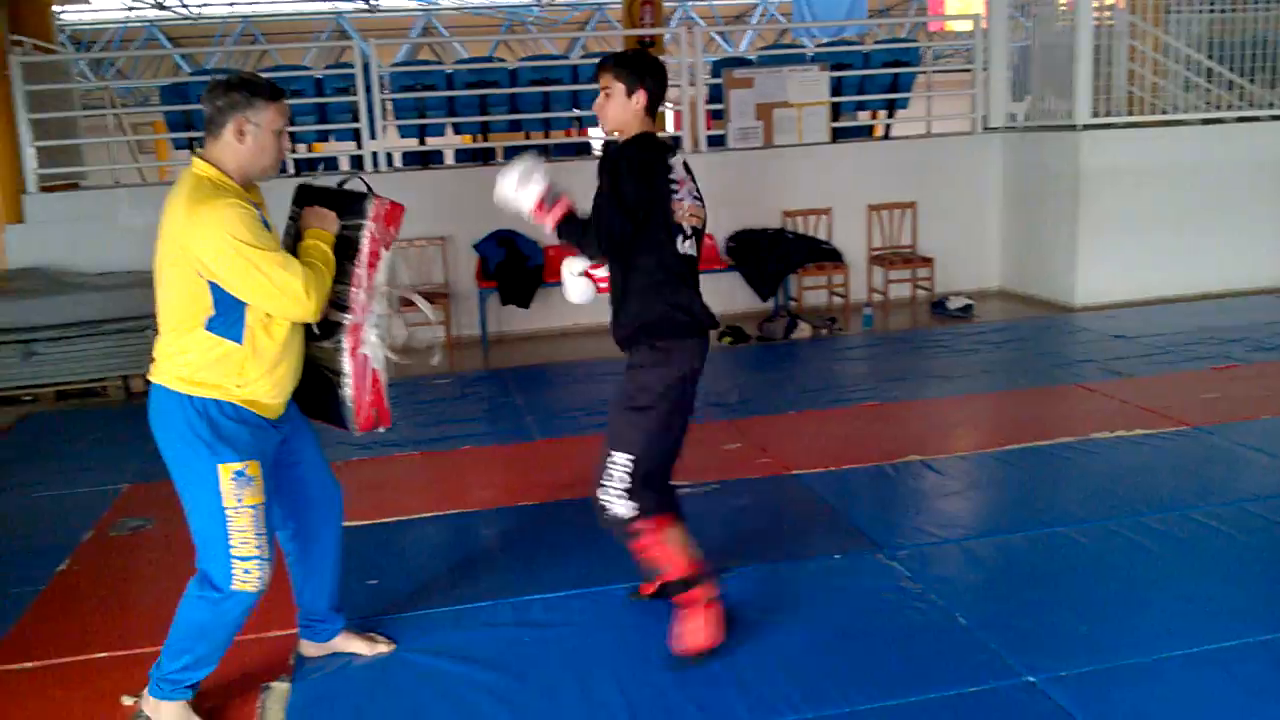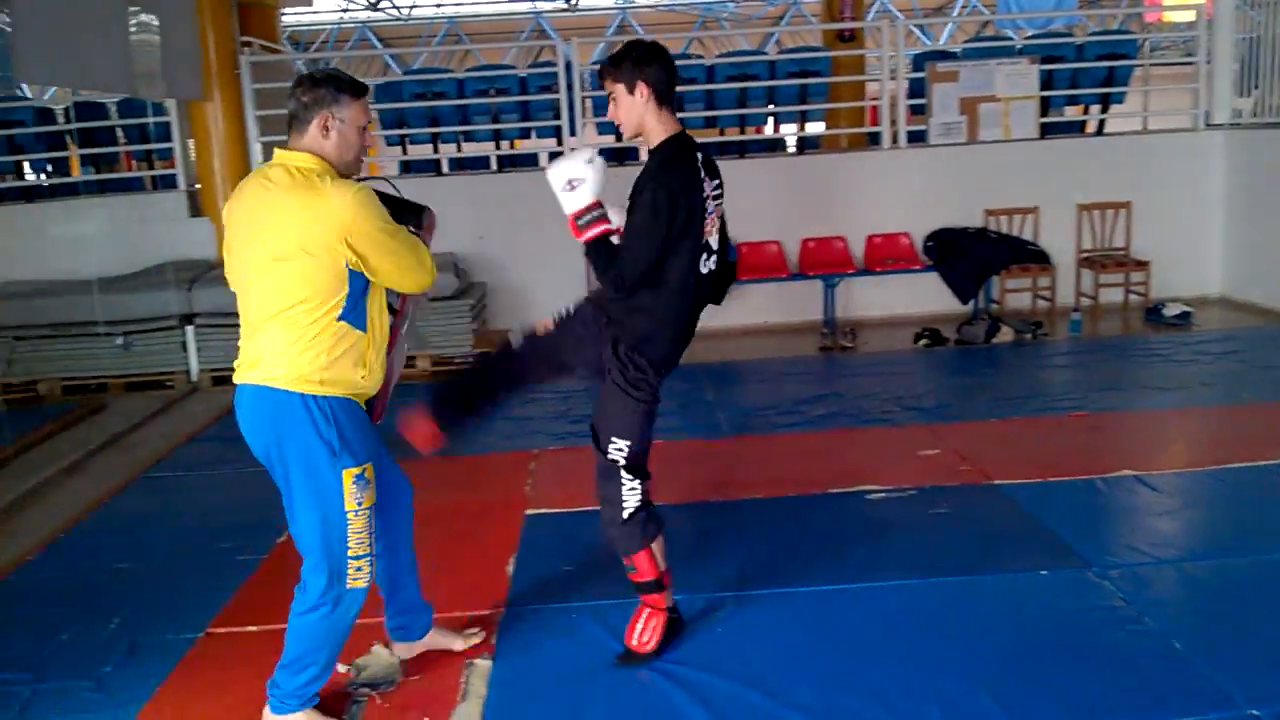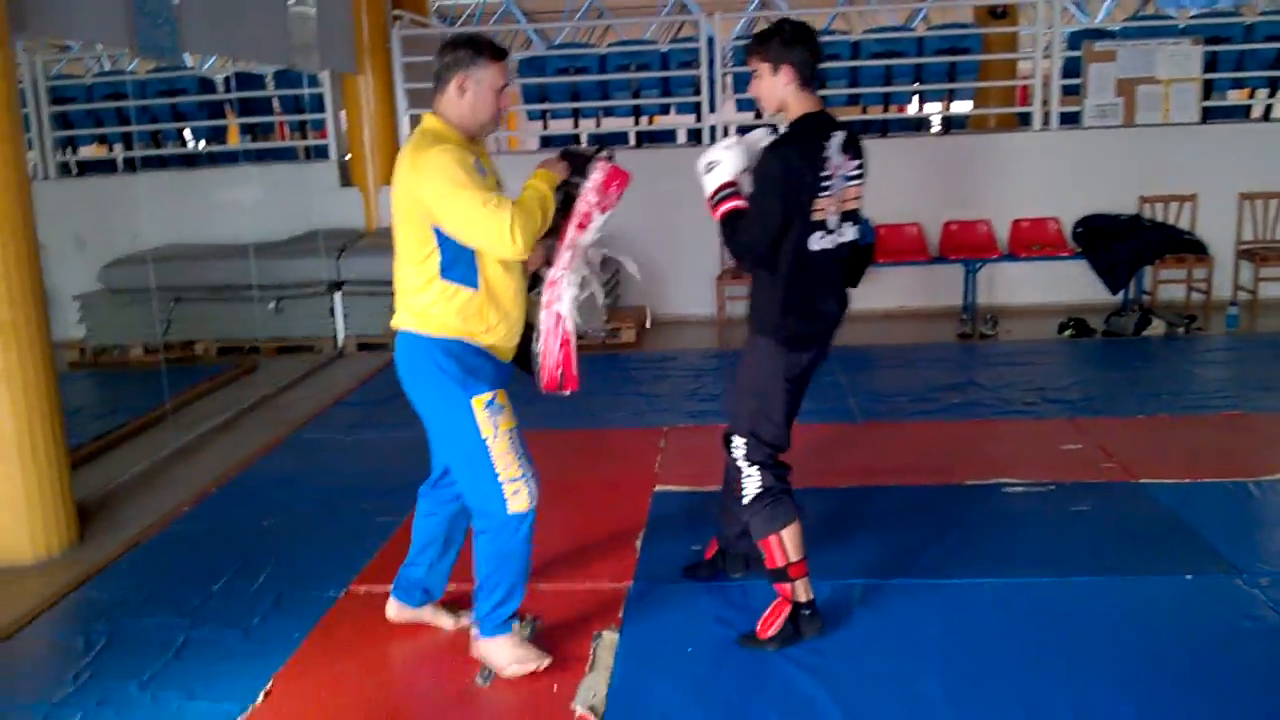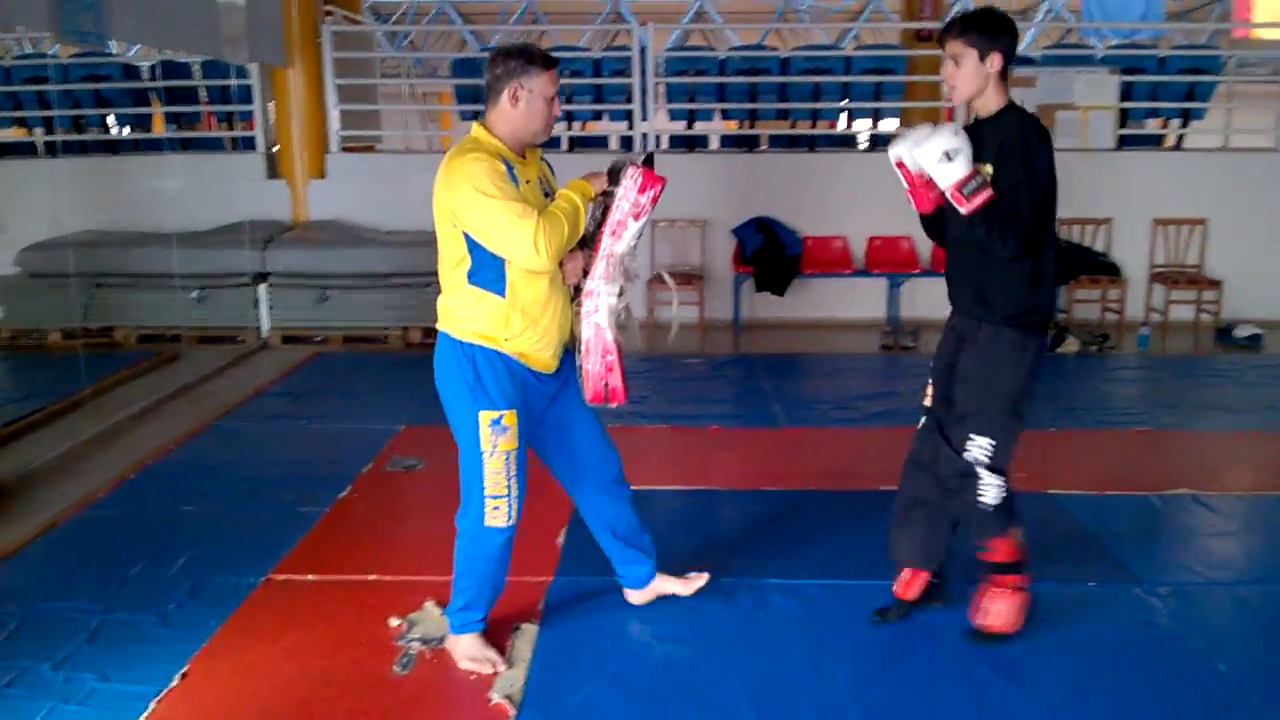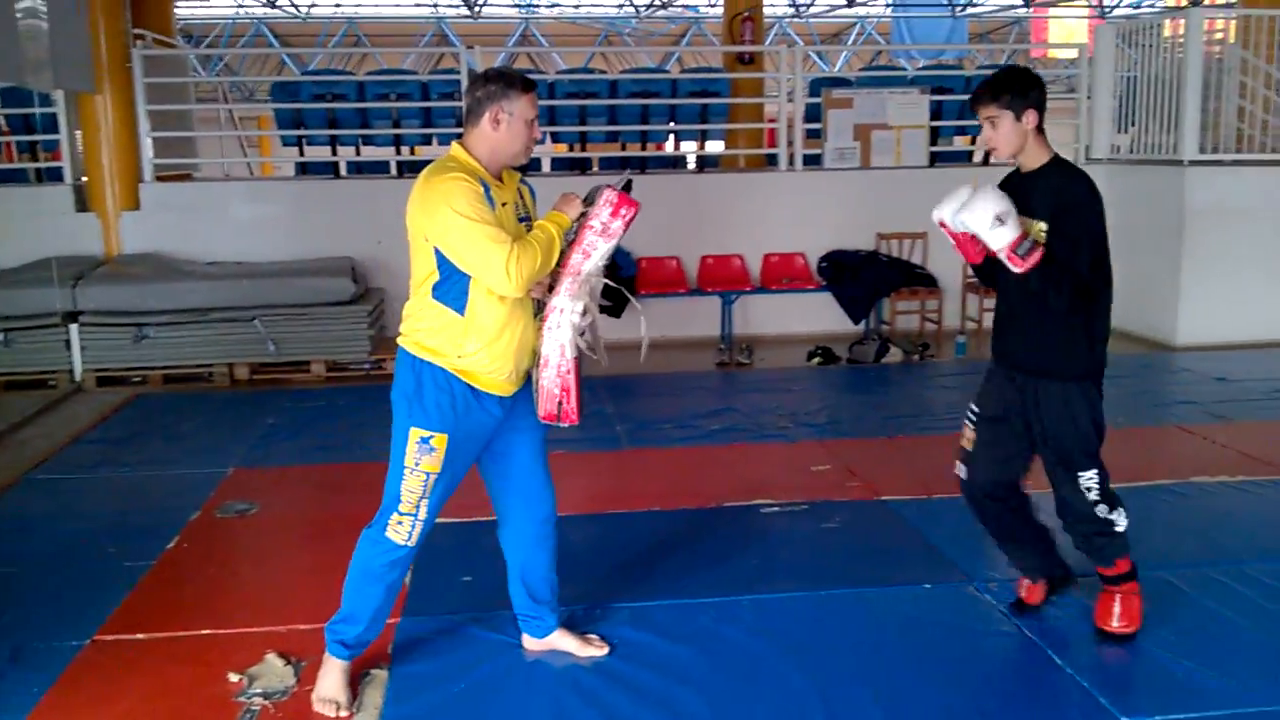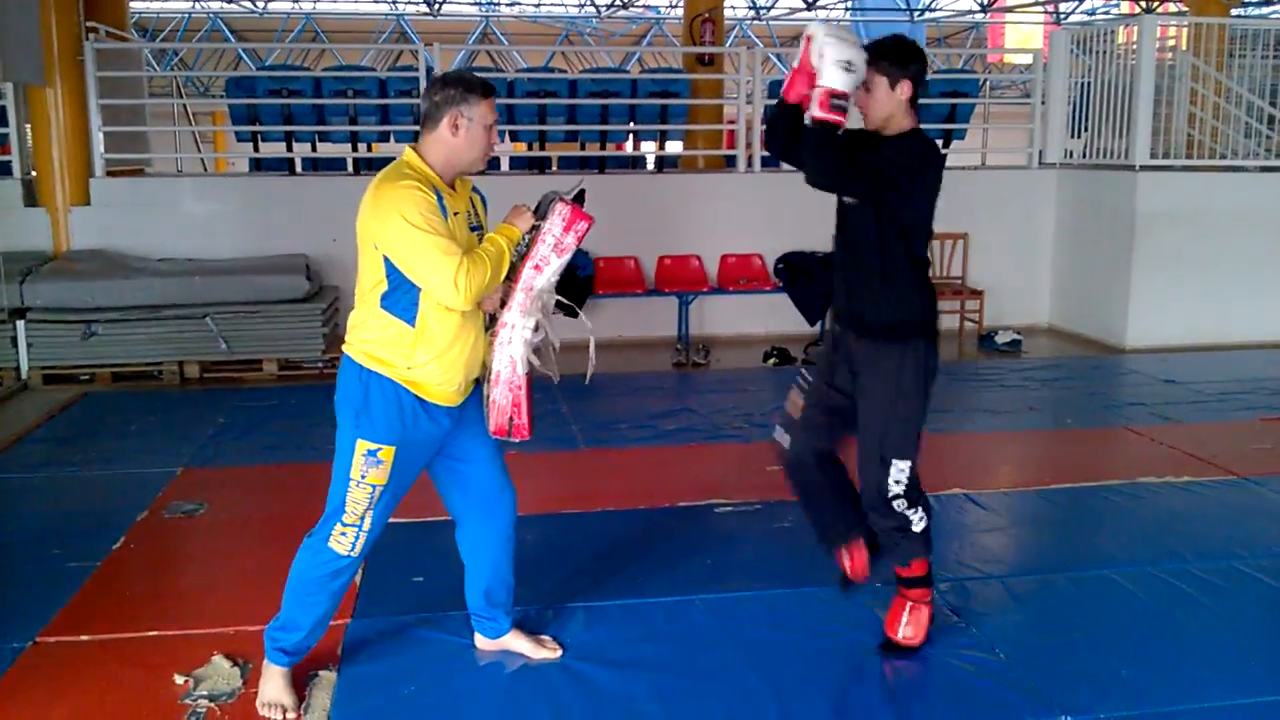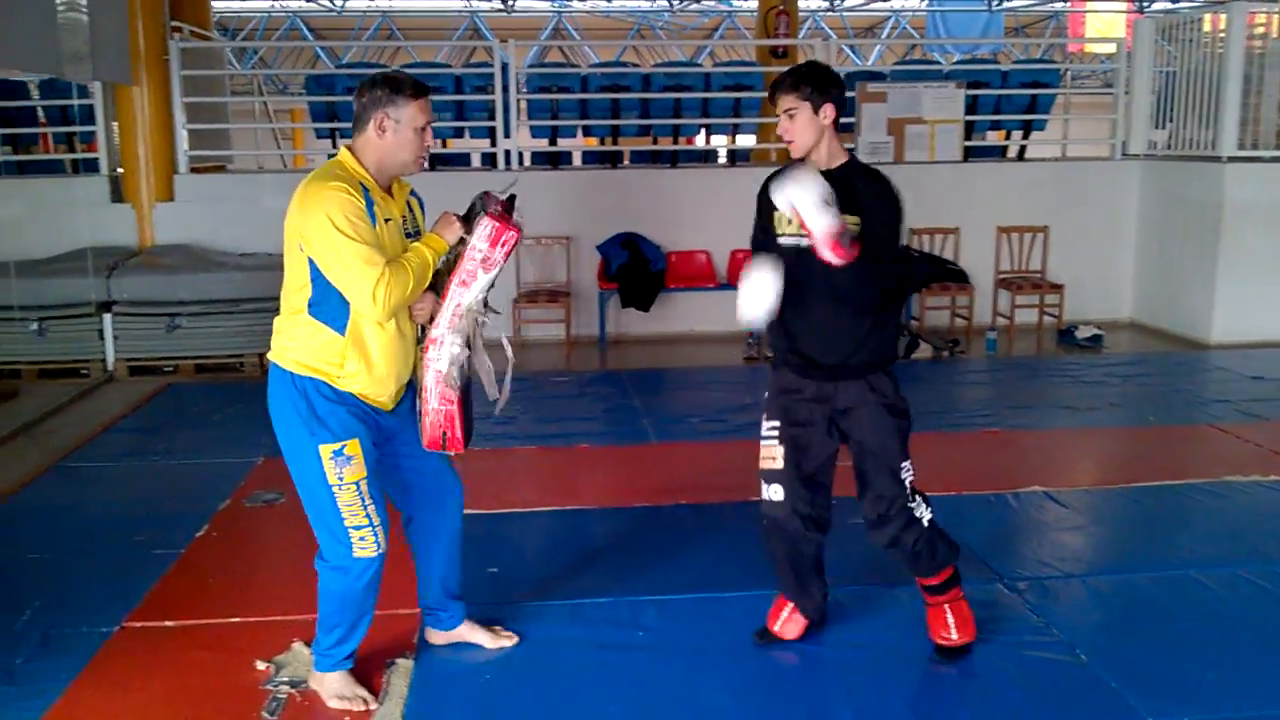
dt=0.7s
person 1, frame 1
left shoulder: (232, 196)
right shoulder: (213, 213)
right elbow: (302, 297)
left wrist: (310, 240)
right wrist: (320, 237)
left hip: (260, 403)
right hip: (205, 412)
left knee: (316, 509)
right knee: (238, 567)
left ankle: (320, 630)
person 1, frame 2
left shoulder: (246, 195)
right shoulder: (344, 201)
right elbow: (417, 273)
right wrist: (390, 230)
left hip: (270, 392)
right hip: (307, 407)
left knee: (388, 505)
right knee: (341, 564)
left ankle: (412, 630)
person 1, frame 3
left shoulder: (458, 151)
right shoulder: (434, 160)
left elbow: (487, 238)
right elbow: (512, 233)
left wrist: (530, 247)
right wrist: (545, 181)
left hip: (463, 348)
right hip: (442, 352)
left knee: (456, 478)
right knee: (510, 493)
left ankle: (411, 596)
right ankle: (494, 628)
person 1, frame 4
left shoulder: (530, 163)
right shoulder: (470, 168)
right elbow: (537, 245)
left wrist: (576, 258)
right wrist: (581, 191)
left hip: (545, 358)
right hip: (484, 361)
left knee: (596, 471)
right knee: (492, 503)
left ankle: (641, 578)
right ankle: (464, 628)
person 1, frame 5
left shoulder: (511, 185)
right shoulder: (446, 188)
left elbow: (527, 272)
right elbow: (510, 271)
left wrist: (558, 267)
right wrist: (558, 221)
left hip: (507, 382)
right hip: (442, 381)
left knee: (531, 508)
right knee: (402, 524)
left ankle: (539, 627)
right ankle: (339, 652)
person 1, frame 6
left shoulder: (463, 194)
right shoulder: (399, 194)
left elbow: (476, 282)
right elbow: (458, 284)
left wrist: (500, 288)
right wrist: (507, 233)
left hip: (455, 391)
right hip: (387, 392)
left knee: (491, 508)
right knee: (346, 534)
left ankle: (494, 628)
right ankle: (280, 657)
person 1, frame 7
left shoulder: (401, 196)
right shoulder: (326, 196)
right elbow: (381, 293)
left wrist: (426, 300)
right wrist: (435, 242)
left hip: (386, 392)
right hip: (317, 393)
left knee: (438, 498)
right knee: (358, 542)
left ankle: (447, 619)
right ankle: (329, 666)
person 2, frame 1
left shoulder: (628, 159)
right shoulder: (671, 162)
left elbow: (609, 239)
left wrist: (541, 203)
right wrist: (598, 277)
left hip: (664, 346)
right hip: (675, 337)
left knee: (623, 492)
right knee: (649, 475)
left ankle: (700, 599)
right ankle: (678, 575)
person 2, frame 2
left shoulder: (663, 176)
right shoulder: (696, 161)
left elbow: (627, 269)
right elbow: (718, 270)
left wrist: (584, 208)
left hip: (637, 346)
right hip: (610, 322)
left knee: (622, 481)
right knee: (518, 358)
left ankle: (658, 608)
right ankle: (437, 421)
person 2, frame 3
left shoulder: (784, 155)
right shoulder: (845, 144)
left elbow: (751, 251)
left wrist: (724, 189)
left hip: (782, 328)
right hip: (818, 319)
left knee: (755, 457)
right knee: (752, 439)
left ankle: (798, 602)
right ankle: (734, 544)
person 2, frame 4
left shoulder: (1023, 138)
right shoulder: (966, 136)
left elbow: (1012, 242)
left wrist: (960, 184)
right wrist: (919, 186)
left hip: (1011, 324)
right hip: (971, 317)
left knee: (977, 455)
right knee: (932, 443)
left ankle: (1006, 580)
right ankle: (918, 570)
person 2, frame 5
left shoulder: (1074, 192)
right shoulder: (1007, 190)
left elbow: (1072, 296)
left wrist: (1016, 248)
right wrist: (974, 248)
left hip: (1066, 374)
right hip: (1009, 368)
left knee: (1081, 490)
right knee: (983, 480)
left ankle: (1120, 584)
right ankle: (1044, 572)
person 2, frame 6
left shoulder: (917, 154)
right shoulder: (866, 144)
left elbow: (832, 176)
right elbow: (782, 144)
left wrist: (828, 101)
right wrist: (801, 81)
left hip: (897, 341)
right hip: (849, 329)
left knee: (888, 475)
right knee: (802, 448)
left ankle: (914, 590)
right ankle: (852, 539)
person 2, frame 7
left shoulder: (871, 191)
right shoulder: (779, 189)
left elbow: (878, 292)
left wrist: (836, 248)
left hip: (863, 378)
right hip: (795, 374)
left knee: (890, 502)
right knee: (786, 502)
left ankle: (944, 591)
right ankle: (799, 603)
